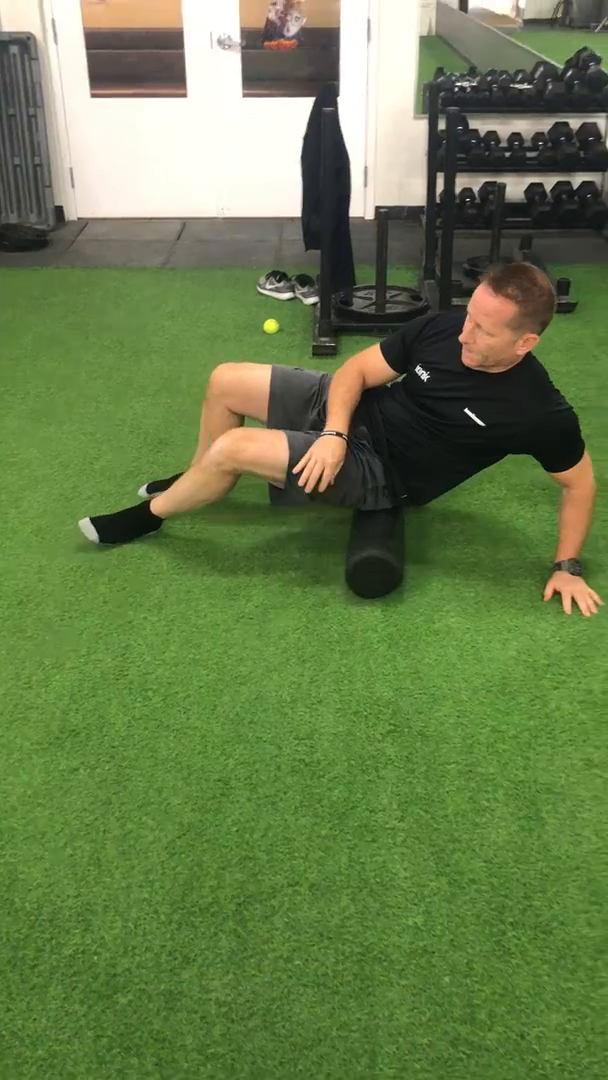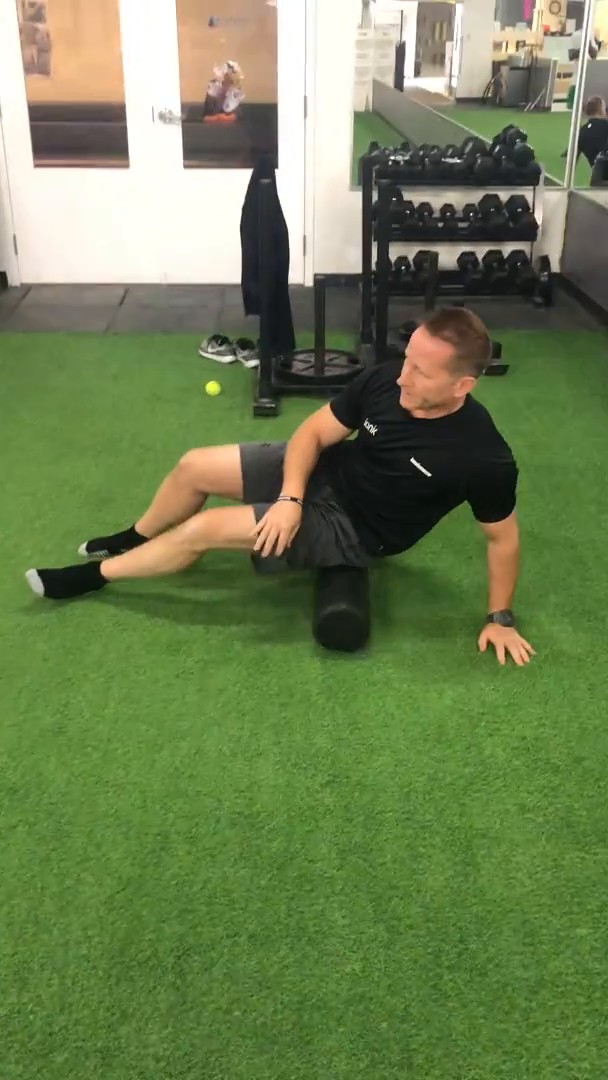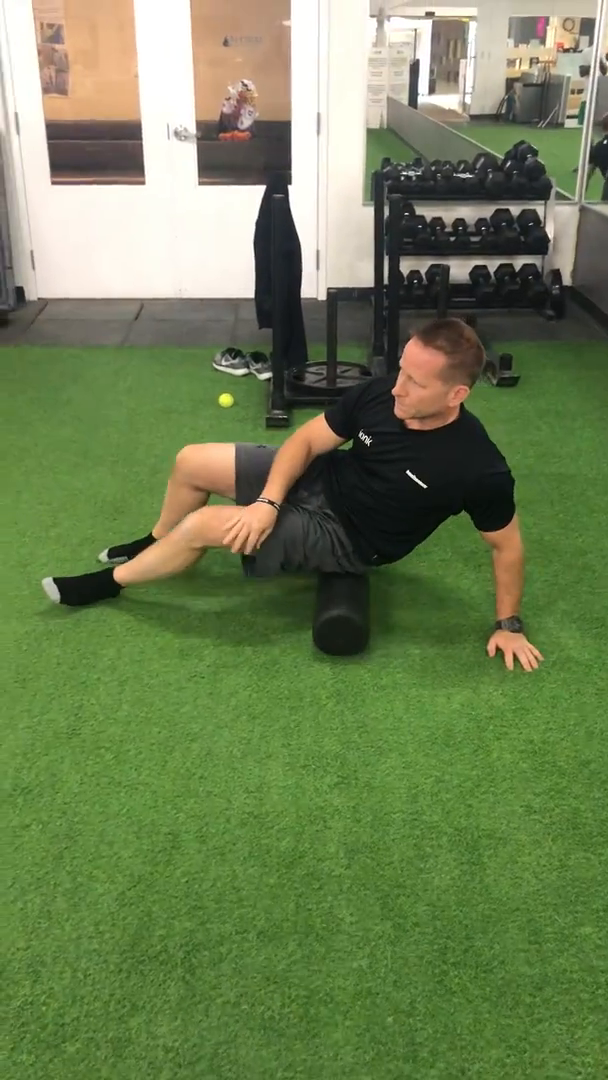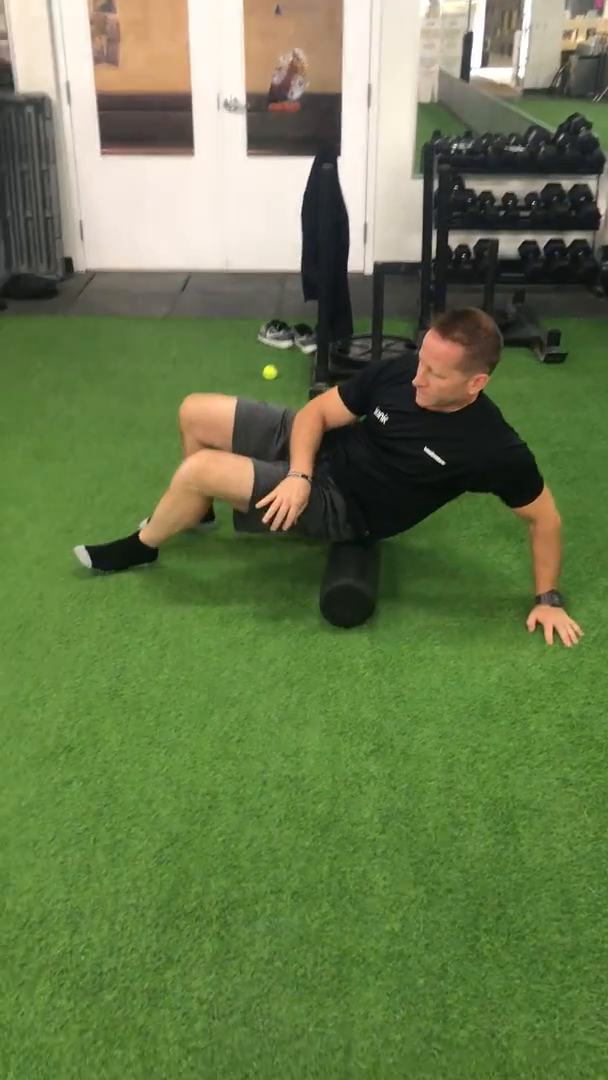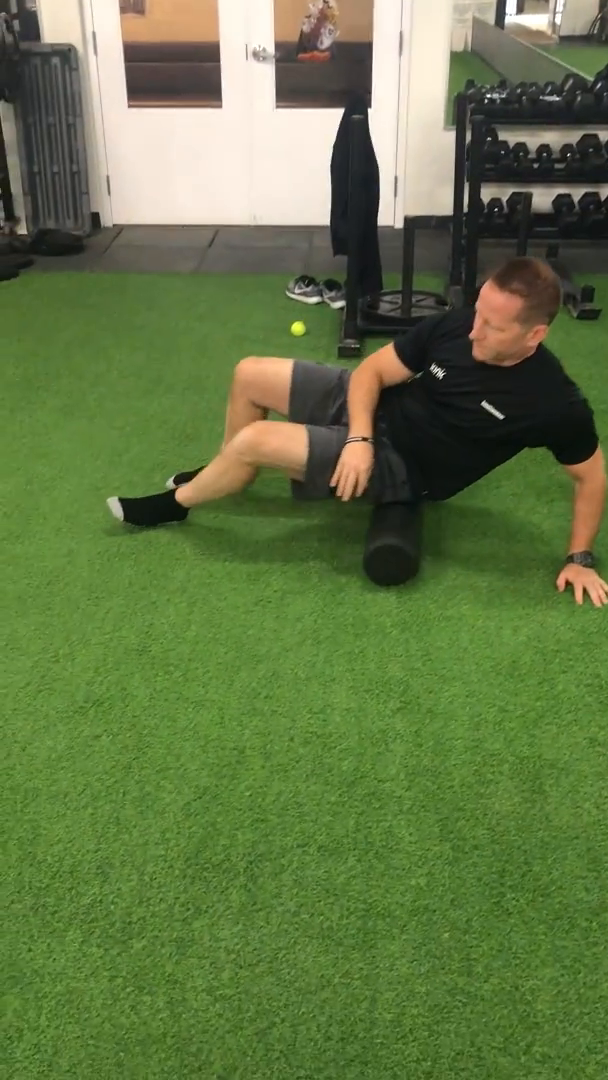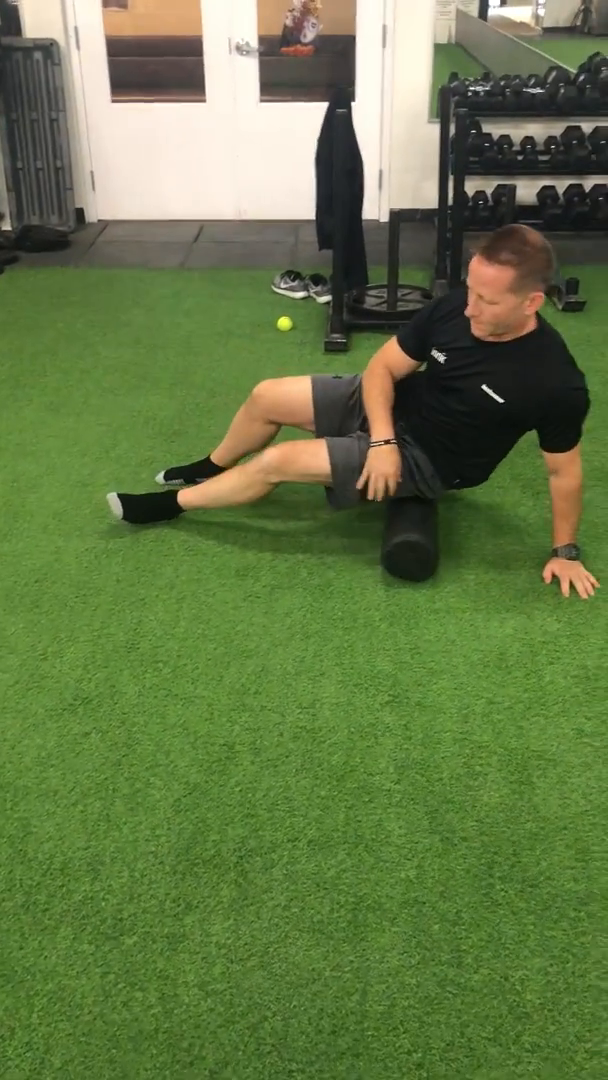
dt=0.5s
person 1, frame 1
left shoulder: (539, 412)
right shoulder: (440, 328)
left elbow: (578, 480)
right elbow: (357, 370)
left wrist: (567, 567)
right wrist: (333, 434)
left hip: (377, 470)
right hip: (354, 412)
left knee: (231, 449)
right knee: (226, 382)
left ankle: (149, 516)
right ankle: (193, 479)
person 1, frame 2
left shoulder: (483, 457)
right shoulder: (384, 381)
left elbow: (503, 538)
right elbow: (314, 432)
left wrist: (500, 619)
right wrist: (291, 498)
left hip: (355, 529)
right hip: (325, 473)
left knee: (206, 529)
right knee: (195, 466)
left ankle: (95, 576)
right ankle: (135, 537)
person 1, frame 3
left shoulder: (478, 469)
right shoulder: (379, 394)
left elbow: (506, 546)
right elbow: (307, 440)
left wrist: (509, 625)
right wrist: (269, 501)
left hip: (346, 537)
right hip: (320, 479)
left knee: (203, 527)
right knee: (191, 462)
left ankle: (110, 582)
right ankle: (154, 543)
person 1, frame 4
left shoulder: (493, 449)
right shoulder: (398, 373)
left elbow: (544, 516)
right elbow: (317, 412)
left wrist: (547, 597)
right wrist: (298, 475)
left hip: (340, 502)
right hip: (319, 448)
left knee: (197, 470)
right knee: (195, 412)
left ankle: (141, 547)
right ankle: (196, 512)
person 1, frame 5
left shoulder: (553, 403)
right shoulder: (454, 326)
right elbow: (372, 370)
right wrist: (359, 440)
left hip: (398, 466)
right hip: (373, 411)
left knee: (254, 441)
right knee: (250, 375)
left ankle: (175, 505)
right ankle: (216, 473)
person 1, frame 6
left shoulder: (555, 383)
right shoulder: (453, 309)
left elbow: (565, 471)
right elbow: (382, 367)
left wrist: (565, 552)
right wrist: (382, 441)
left hip: (428, 461)
right hip: (392, 405)
left knee: (279, 461)
right knee: (265, 398)
left ankle: (172, 504)
right ankle: (213, 466)
